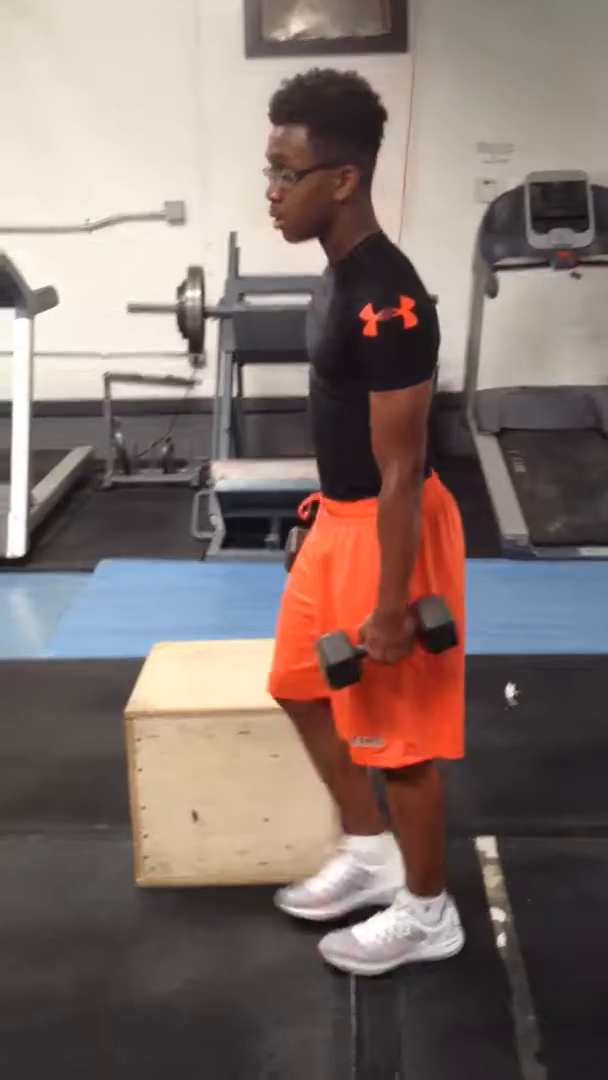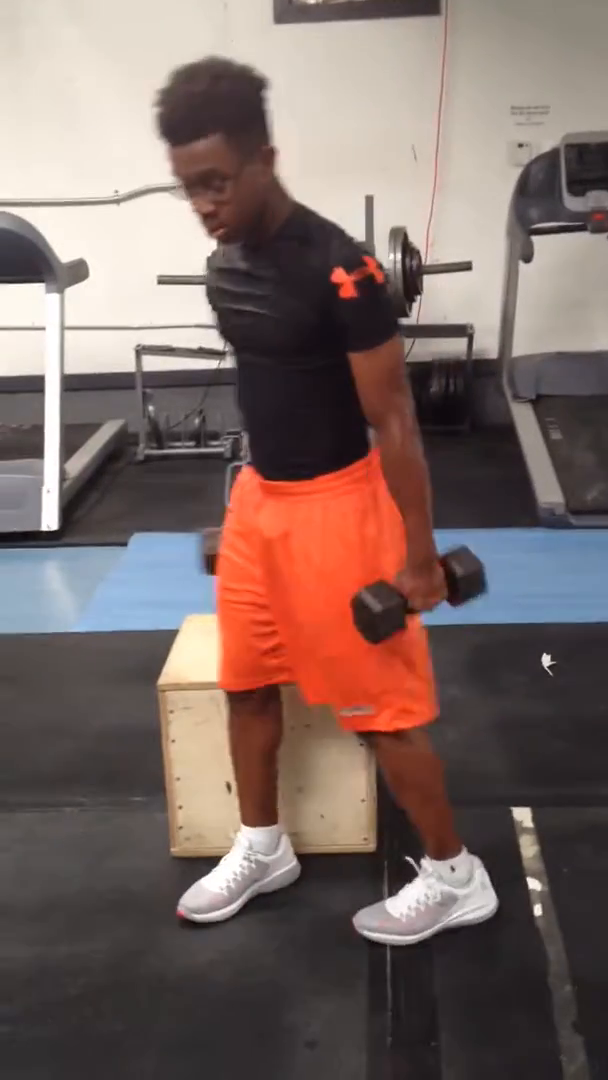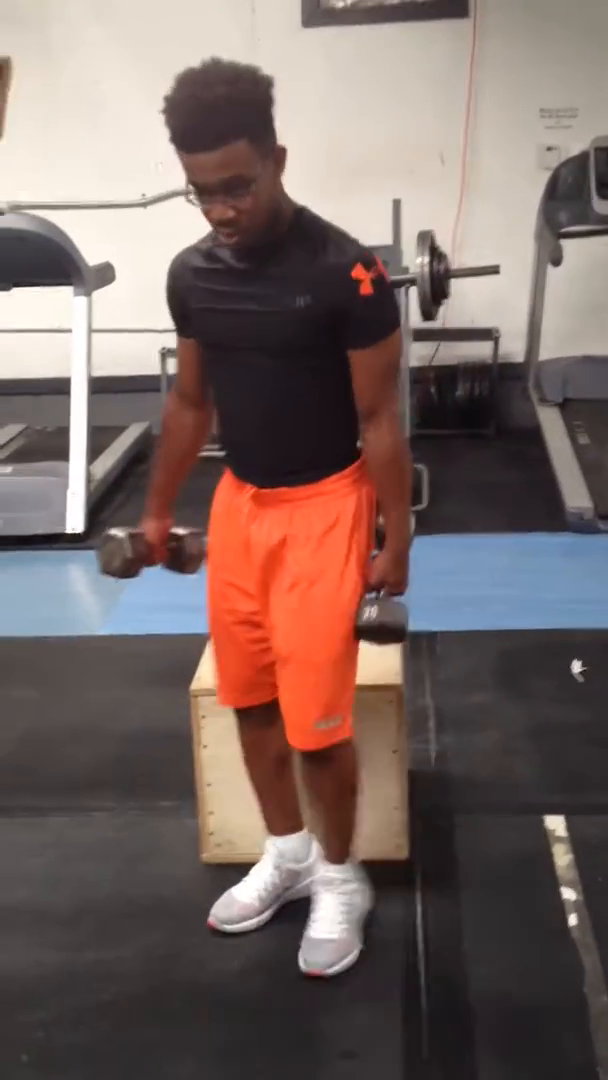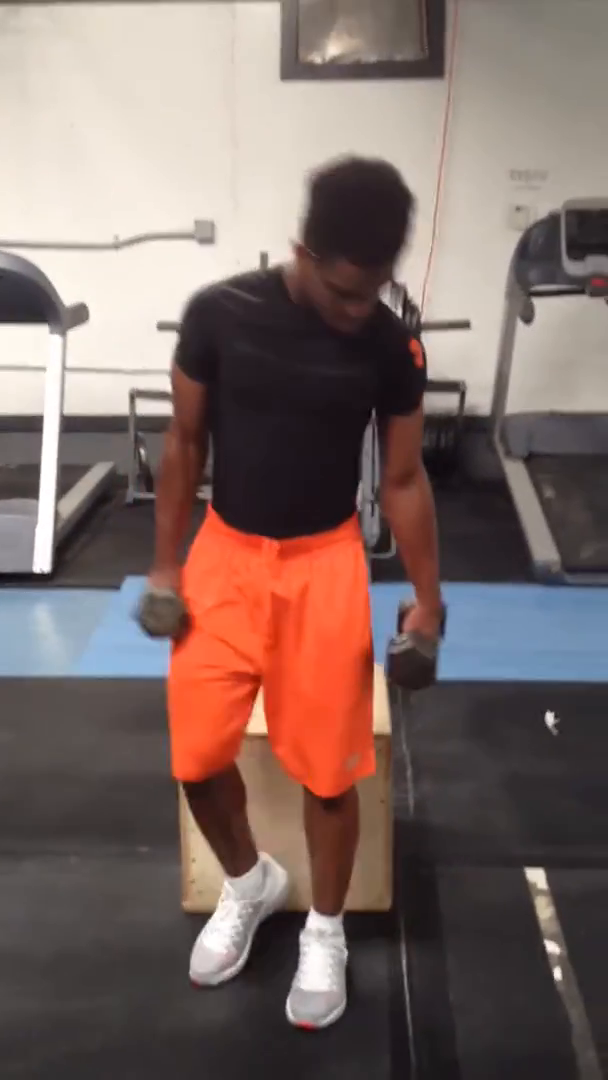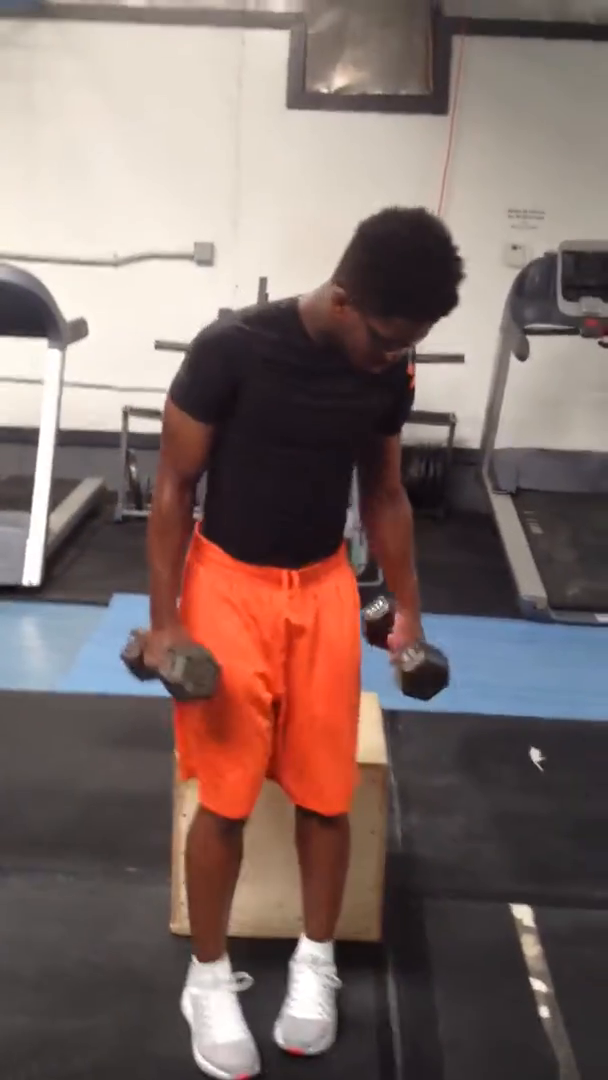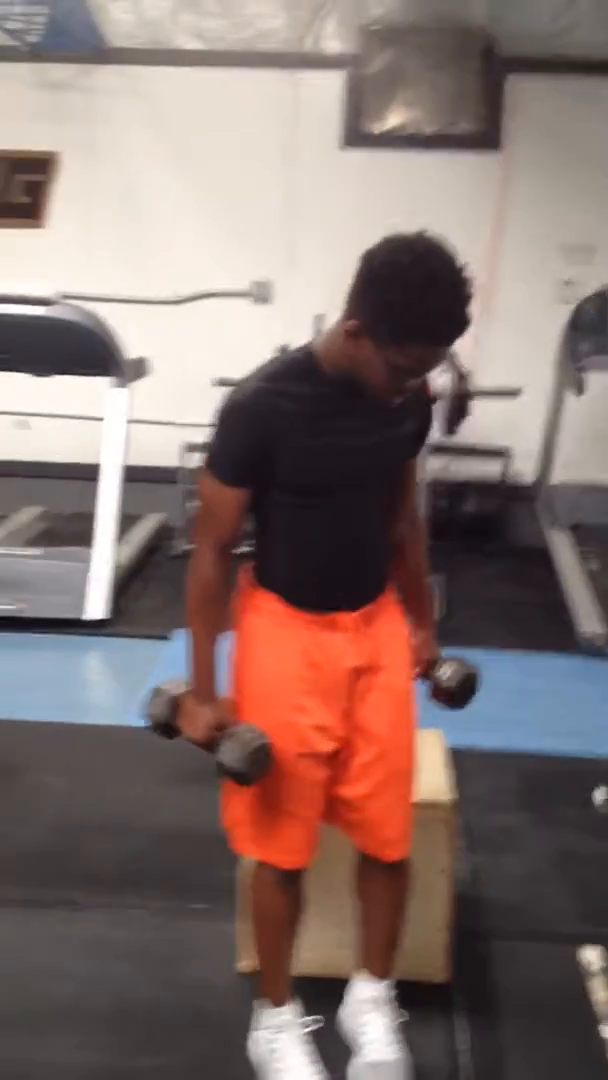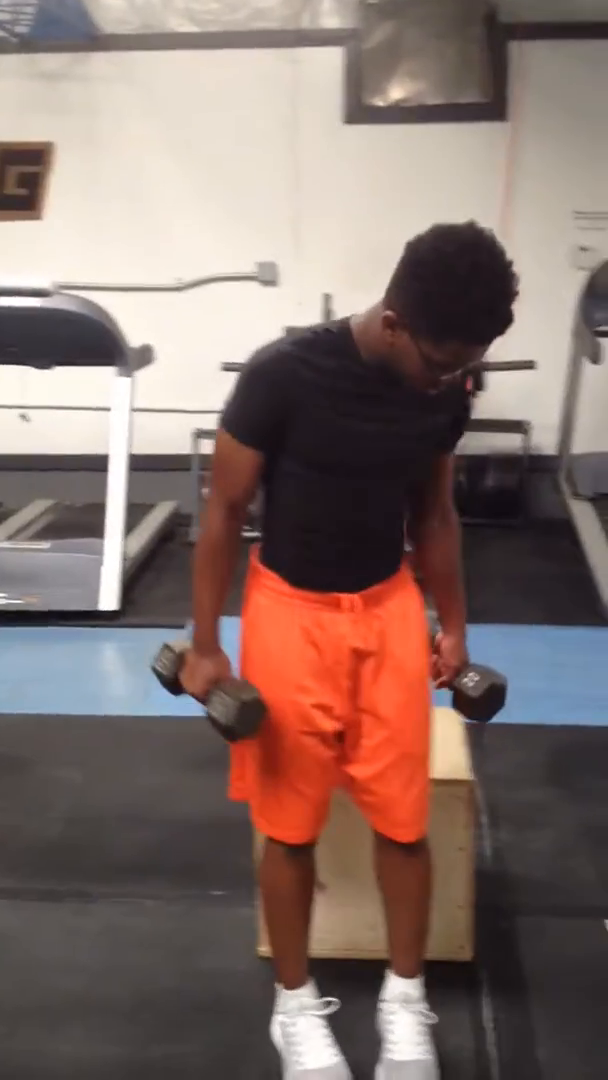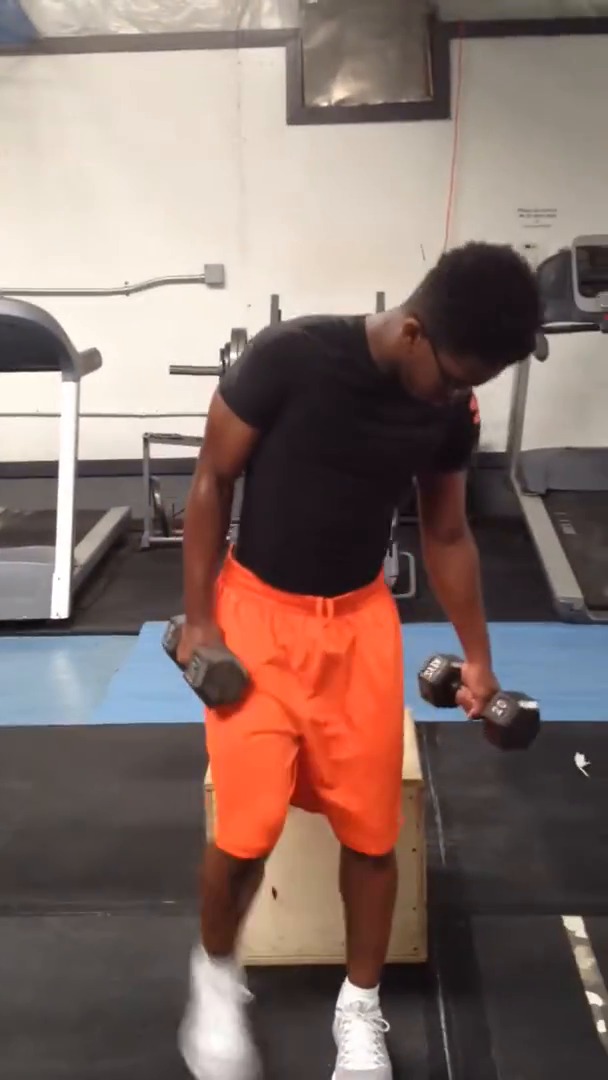
dt=0.4s
person 1, frame 1
left shoulder: (386, 303)
right shoulder: (341, 271)
left elbow: (403, 472)
left wrist: (391, 609)
left hip: (389, 532)
right hip: (340, 519)
left knee: (397, 734)
right knee: (299, 686)
left ankle: (426, 913)
right ankle: (374, 850)
person 1, frame 2
left shoulder: (339, 270)
right shoulder: (226, 268)
left elbow: (393, 422)
left wrist: (418, 554)
left hip: (336, 506)
right hip: (257, 499)
left knee: (379, 705)
right knee: (247, 683)
left ankle: (454, 877)
right ankle: (261, 849)
person 1, frame 3
left shoulder: (345, 271)
right shoulder: (192, 273)
left elbow: (380, 419)
left wrist: (397, 540)
right wrist: (158, 508)
left hip: (324, 510)
right hip: (237, 505)
left knee: (315, 719)
right knee: (251, 696)
left ankle: (340, 879)
right ankle: (287, 855)
person 1, frame 4
left shoulder: (392, 347)
right shoulder: (218, 314)
left elbow: (403, 478)
right elbow: (183, 445)
left wrist: (427, 599)
right wrist: (166, 564)
left hip: (326, 564)
right hip: (225, 556)
left knee: (328, 768)
right knee: (198, 756)
left ankle: (324, 935)
right ankle: (250, 874)
person 1, frame 5
left shoulder: (389, 377)
right shoulder: (230, 349)
right elbow: (173, 488)
left wrist: (408, 608)
right wrist: (165, 618)
left hip: (325, 591)
right hip: (229, 586)
left knee: (326, 793)
right knee: (225, 798)
left ankle: (314, 963)
right ankle: (208, 980)
person 1, frame 6
left shoulder: (411, 400)
right shoulder: (261, 407)
right elbow: (213, 551)
left wrist: (422, 622)
right wrist: (202, 688)
left hip: (379, 630)
right hip: (287, 636)
left knee: (389, 836)
right knee: (282, 844)
left ankle: (371, 997)
person 1, frame 7
left shoulder: (445, 392)
right shoulder: (283, 375)
right elbow: (222, 511)
left wrist: (453, 627)
right wrist: (204, 643)
left hip: (391, 610)
right hip: (291, 614)
left knee: (403, 819)
right knee: (291, 824)
left ankle: (404, 1001)
right ankle: (297, 1005)
person 1, frame 8
left shoulder: (450, 411)
right shoulder: (287, 357)
left elbow: (446, 535)
right elbow: (212, 482)
left wrist: (478, 657)
right wrist: (198, 617)
left hip: (361, 620)
right hip: (258, 610)
left knee: (369, 830)
right knee: (245, 830)
left ankle: (361, 1007)
right ankle: (215, 973)
